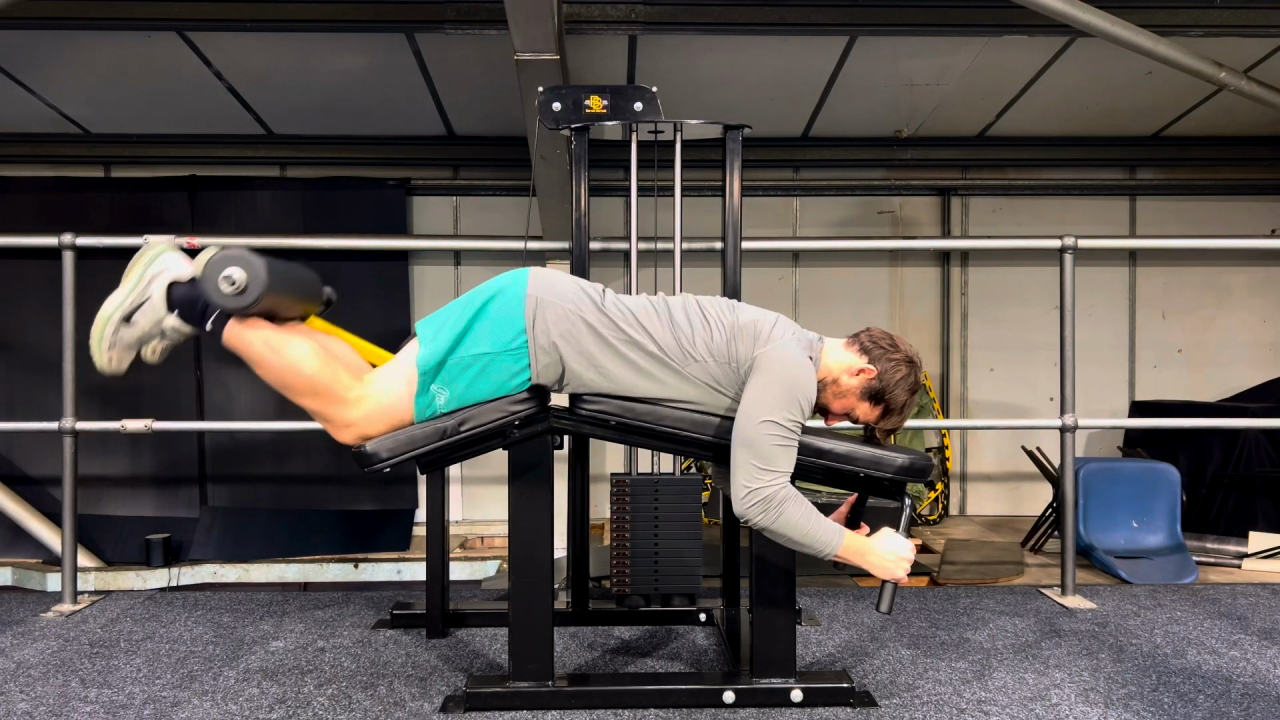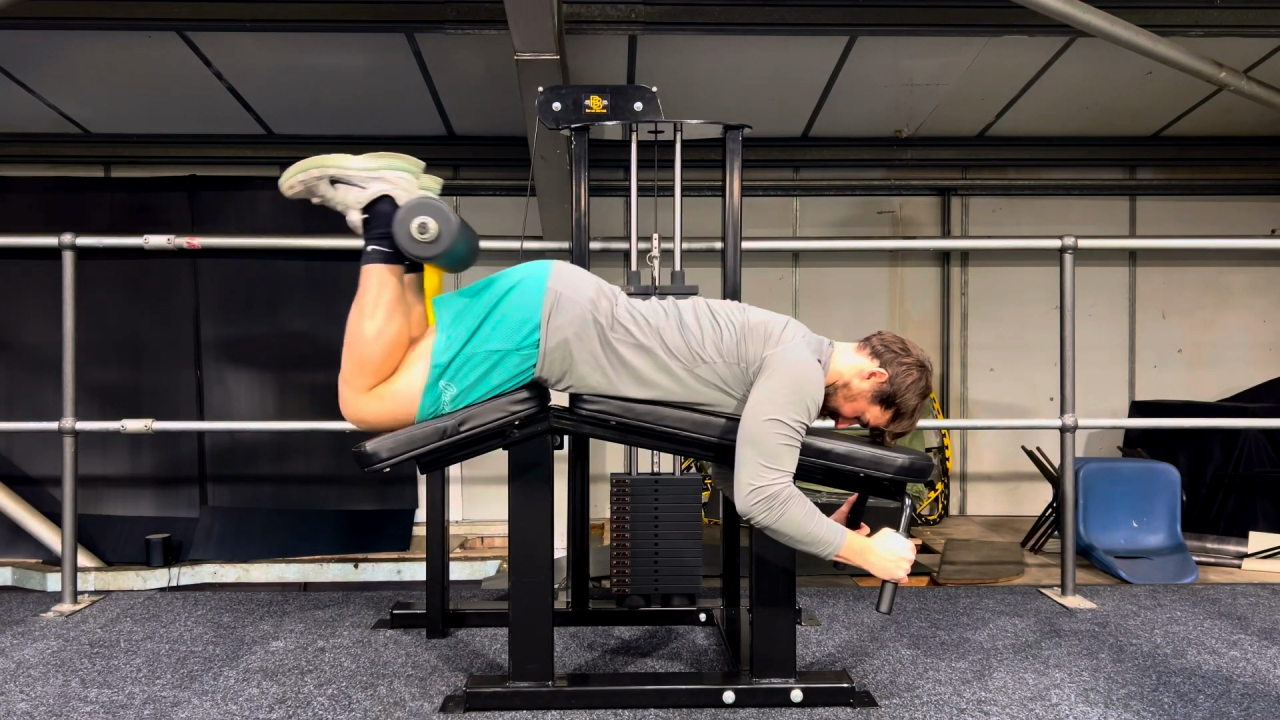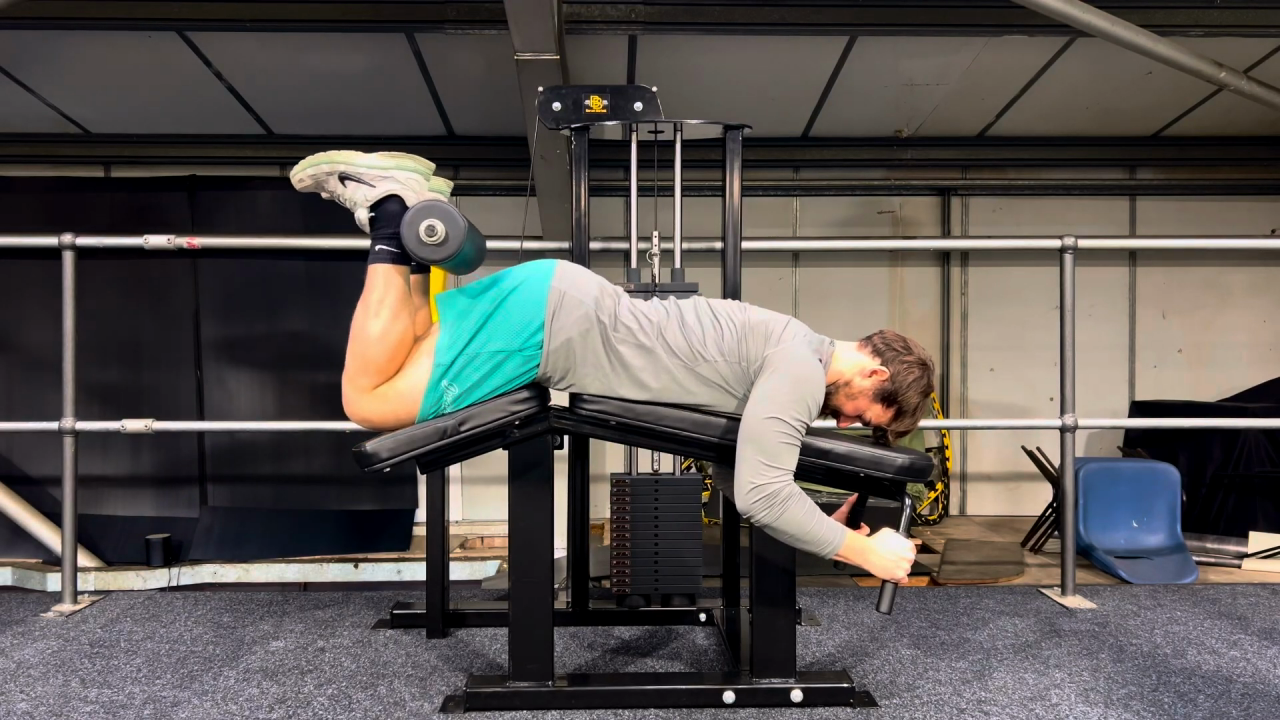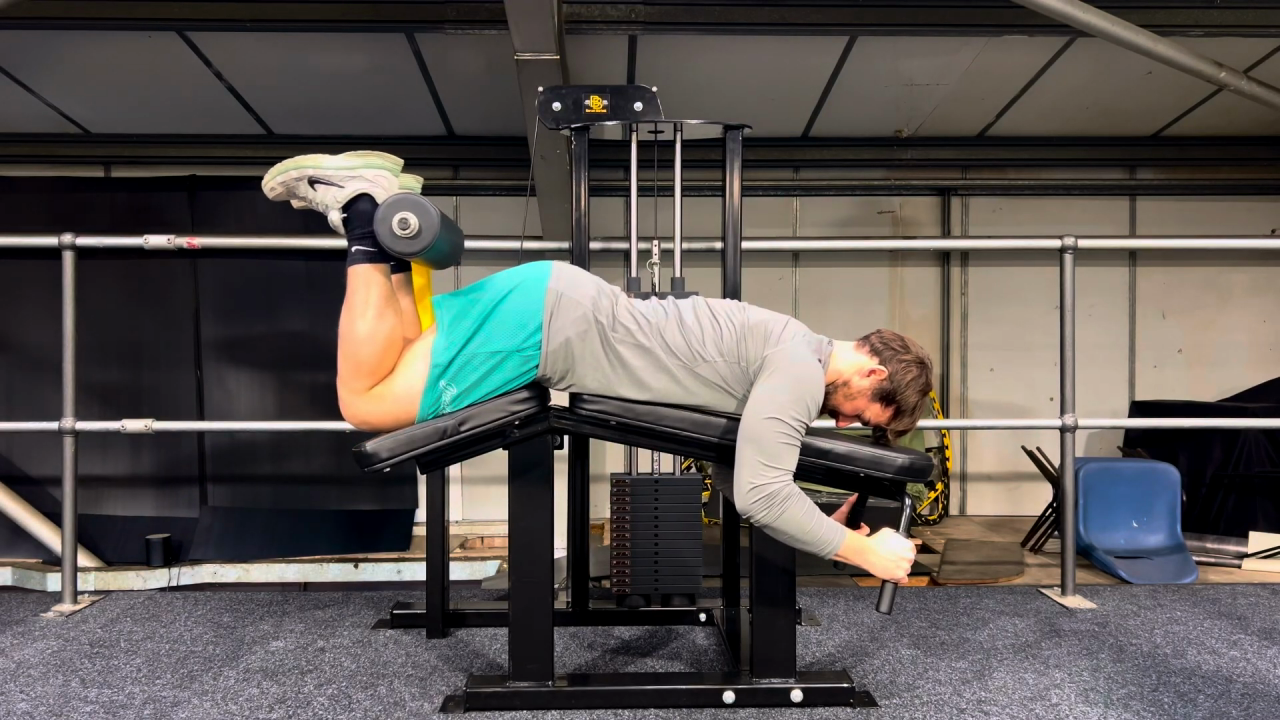
dt=0.5s
person 1, frame 1
left shoulder: (780, 351)
right shoulder: (792, 367)
left elbow: (742, 470)
right elbow: (757, 497)
left wrist: (823, 519)
right wrist: (860, 549)
left hip: (541, 312)
right hip: (532, 326)
left knee: (363, 391)
right knee: (354, 415)
left ankle: (209, 293)
right ankle: (193, 301)
person 1, frame 2
left shoulder: (785, 355)
right shoulder: (802, 370)
left elbow: (738, 475)
right elbow: (759, 495)
left wrist: (821, 524)
right wrist: (864, 553)
left hip: (552, 303)
right hip: (543, 320)
left knee: (385, 369)
right knee: (365, 401)
left ankle: (394, 216)
right ankle: (385, 219)
person 1, frame 3
left shoulder: (788, 354)
right shoulder: (802, 368)
left elbow: (737, 470)
right elbow: (760, 493)
left wrist: (824, 526)
right wrist: (864, 550)
left hip: (557, 302)
right hip: (546, 317)
left knee: (387, 374)
right knee: (368, 399)
left ankle: (405, 210)
right ankle: (393, 213)
person 1, frame 4
left shoulder: (786, 354)
right shoulder: (801, 370)
left elbow: (738, 466)
right elbow: (759, 493)
left wrist: (822, 524)
right wrist: (863, 552)
left hip: (554, 305)
right hip: (544, 316)
left knee: (385, 379)
right knee: (366, 402)
left ankle: (380, 218)
right ankle: (365, 213)
